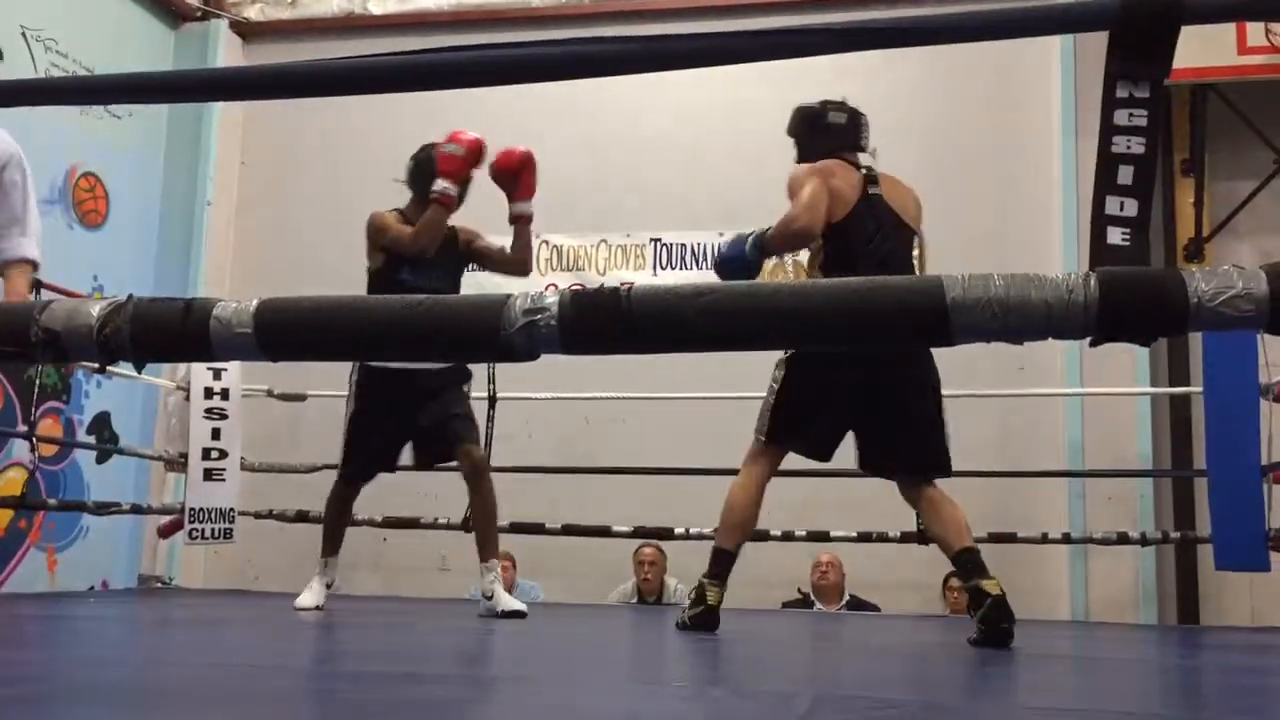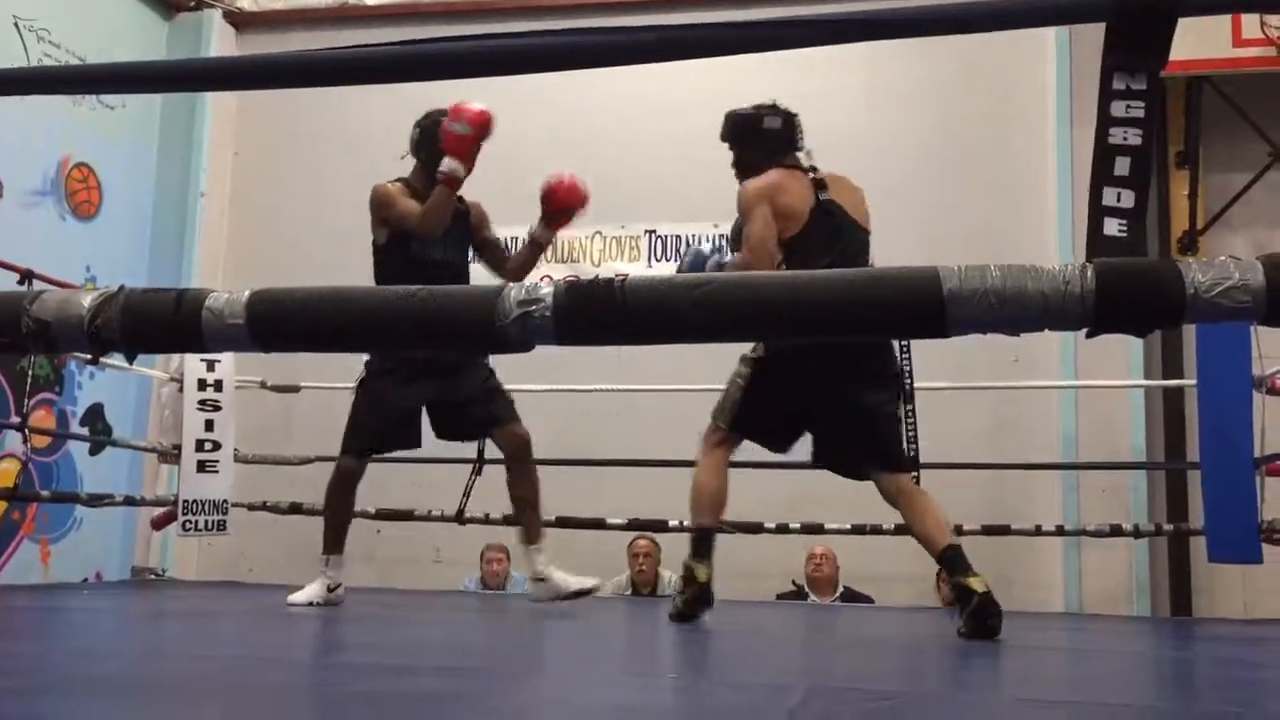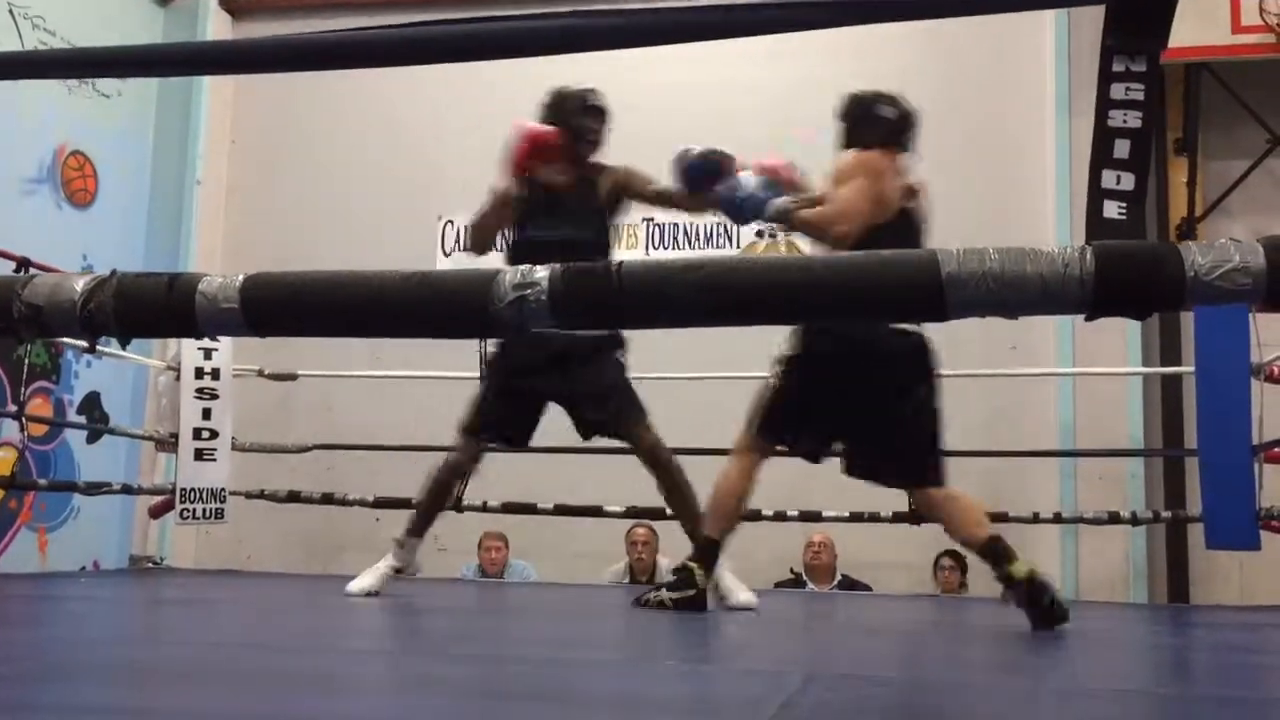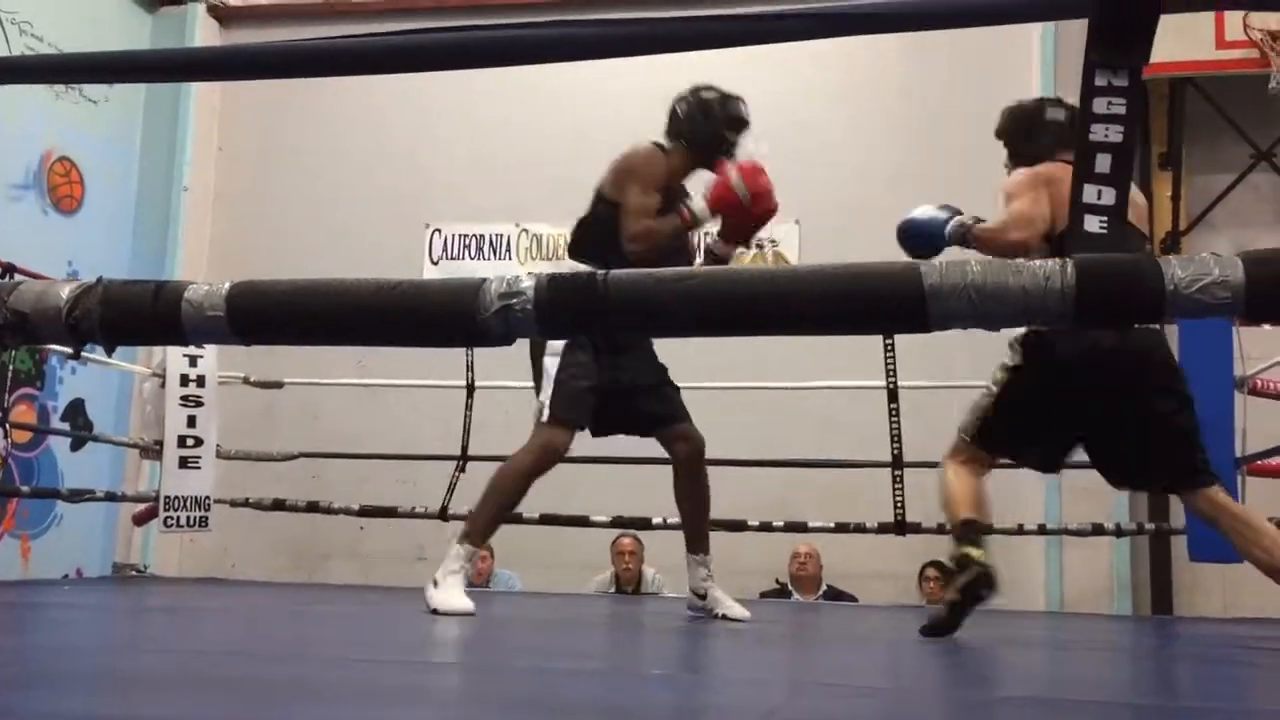
dt=0.5s
person 1, frame 1
left shoulder: (814, 175)
right shoulder: (904, 195)
left elbow: (802, 226)
left wrist: (760, 245)
right hip: (903, 340)
left knee: (760, 460)
right knee: (920, 483)
left ankle: (710, 593)
right ankle: (985, 592)
person 1, frame 2
left shoulder: (761, 188)
right shoulder: (849, 190)
left elbow: (758, 271)
left wrist: (714, 265)
left hip: (798, 337)
right hip: (866, 338)
left knee: (716, 446)
right knee: (893, 479)
left ankle: (698, 578)
right ankle: (971, 588)
person 1, frame 3
left shoulder: (857, 166)
right shoulder: (911, 191)
left elbow: (840, 228)
left wrist: (779, 209)
left hip: (842, 336)
right hip: (902, 345)
left knee: (750, 454)
right knee: (929, 489)
left ankle: (692, 578)
right ankle: (1023, 580)
person 1, frame 4
left shoulder: (1033, 179)
right shoulder: (1131, 194)
left elbow: (1017, 237)
left wrist: (954, 228)
left hip: (1067, 345)
right hip: (1142, 350)
left knee: (962, 461)
right knee: (1205, 495)
left ankle: (971, 565)
person 2, frame 1
left shoulder: (462, 238)
right shoulder: (383, 224)
left elbow: (519, 266)
right elbow: (421, 244)
left wrist: (521, 206)
right wrist: (448, 186)
left hip: (439, 376)
right hip: (383, 376)
left knee: (475, 462)
right knee: (349, 483)
left ankle: (492, 585)
right ankle: (325, 576)
person 2, frame 2
left shoulder: (470, 213)
right shoulder: (387, 196)
left elbow: (511, 270)
right elbow: (427, 224)
left wrist: (545, 231)
right wrist: (455, 164)
left hip: (458, 352)
right hip: (397, 354)
left knee: (517, 441)
right knee: (349, 464)
left ankle: (540, 570)
right ankle: (330, 577)
person 2, frame 3
left shoulder: (607, 182)
right shoulder: (525, 183)
left elbow: (681, 200)
right elbow: (477, 243)
right wrist: (512, 183)
left hip: (589, 344)
right hip: (526, 342)
left knee: (650, 446)
right knee: (465, 457)
left ankle: (713, 567)
right ankle: (400, 556)
person 2, frame 4
left shoulder: (680, 197)
right shoulder: (643, 162)
right elbow: (635, 244)
left wrist: (724, 246)
right wrist: (705, 209)
left hip: (625, 330)
left knee: (689, 445)
right knee: (551, 442)
left ankle: (702, 584)
right ankle: (451, 567)
